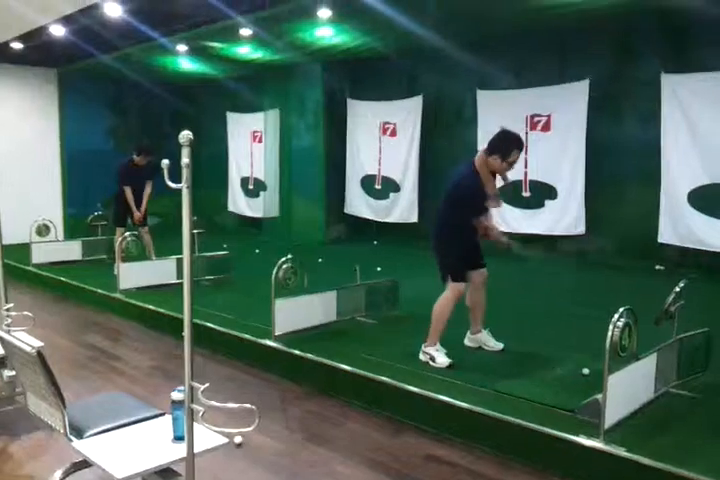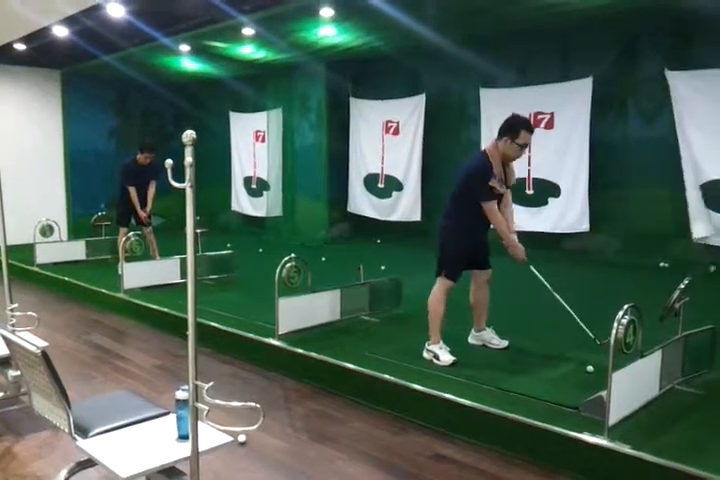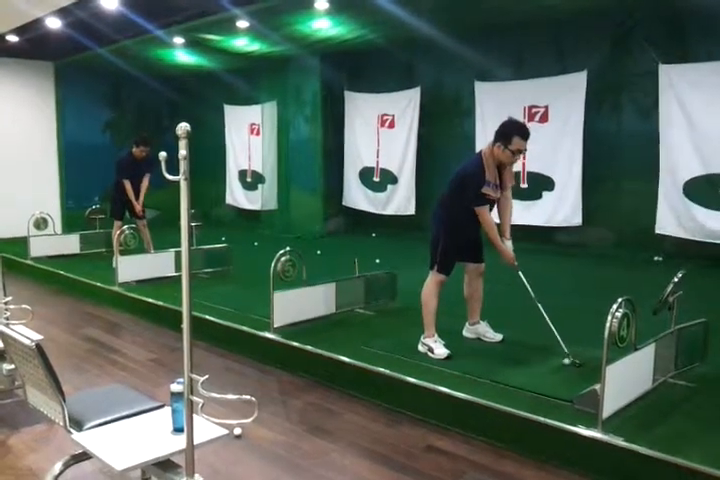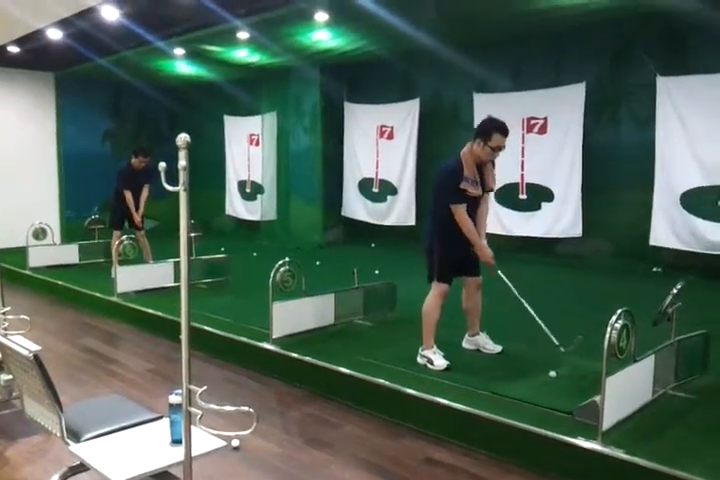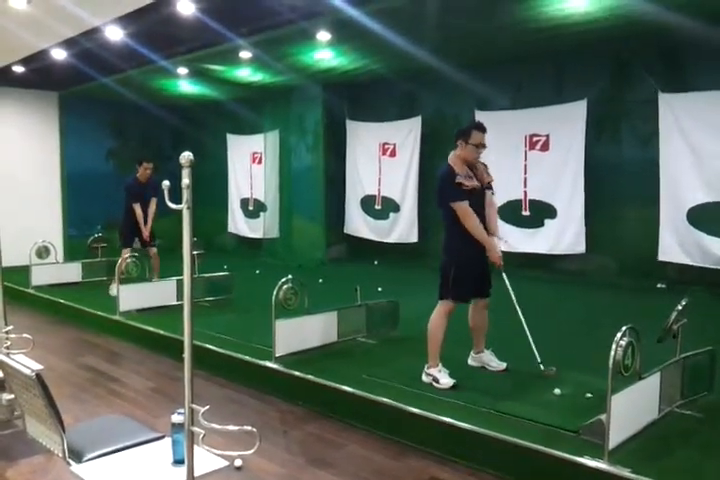
dt=1s
person 1, frame 1
left shoulder: (487, 168)
right shoulder: (469, 182)
left elbow: (484, 207)
right elbow: (483, 222)
left wrist: (493, 233)
right wrist: (499, 237)
left hip: (467, 233)
right hip: (448, 237)
left knee: (479, 277)
right knee: (456, 288)
left ankle: (476, 333)
right ankle: (430, 346)
person 1, frame 2
left shoulder: (504, 162)
right shoulder: (480, 167)
left elbow: (506, 199)
right elbow: (492, 212)
left wrist: (512, 234)
right wrist: (512, 245)
left hip: (477, 231)
right hip: (456, 231)
left knee: (483, 276)
right knee: (445, 283)
left ankle: (479, 331)
right ankle: (433, 344)
person 1, frame 3
left shoulder: (504, 163)
right shoulder: (474, 172)
left elbow: (505, 196)
right elbow: (484, 215)
left wrist: (507, 237)
right wrist: (502, 249)
left hip: (469, 225)
right hip: (448, 224)
left knee: (476, 269)
right knee: (438, 276)
left ankle: (474, 324)
right ankle: (428, 338)
person 1, frame 4
left shoulder: (487, 165)
right shoulder: (453, 171)
left elbow: (483, 201)
right elbow: (460, 215)
left wrist: (482, 239)
right wrist: (480, 247)
left hip: (465, 235)
right hip: (443, 235)
left knee: (474, 282)
right knee: (440, 288)
left ankle: (473, 336)
right ankle: (427, 349)
person 1, frame 5
left shoulder: (481, 171)
right shoulder: (448, 175)
left elbow: (488, 203)
right elbow: (466, 214)
left wrist: (494, 238)
right wrist: (489, 246)
left hip: (479, 249)
right hip: (458, 250)
left knee: (481, 300)
right knee: (447, 304)
left ankle: (479, 353)
right ankle: (432, 368)
person 2, frame 1
left shoulder: (150, 166)
right shoulder: (125, 167)
left elbow: (148, 186)
right elbow: (127, 190)
left wrist: (143, 207)
right wrist: (134, 212)
left hip: (139, 201)
right hip: (122, 201)
left knee: (144, 229)
right knee: (120, 231)
left ankle: (153, 258)
person 2, frame 2
left shoulder: (154, 166)
right shoulder: (128, 166)
left elbow: (152, 186)
right elbow: (132, 190)
left wrist: (148, 206)
right wrist: (139, 211)
left hip: (142, 202)
right hip: (126, 202)
left knee: (148, 230)
right knee: (123, 231)
left ankle: (157, 259)
person 2, frame 3
left shoulder: (147, 160)
right shoulder: (124, 161)
left elbow: (145, 180)
right elbow: (127, 184)
left wrist: (140, 200)
right wrist: (134, 204)
left hip: (137, 195)
right hip: (120, 195)
left knee: (142, 223)
right knee: (118, 224)
left ankle: (151, 252)
right ankle: (116, 256)
person 2, frame 4
left shoulder: (147, 171)
right shoulder: (124, 171)
left elbow: (145, 190)
right elbow: (127, 195)
left wrist: (140, 211)
right wrist: (134, 215)
left hip: (137, 205)
right hip: (120, 205)
left knee: (141, 234)
right knee: (117, 234)
left ankle: (150, 262)
right ankle: (115, 266)
person 2, frame 5
left shoulder: (153, 184)
right shoulder: (131, 185)
left elbow: (152, 205)
right elbow: (137, 208)
left wrist: (148, 226)
right wrist: (143, 229)
left hip: (146, 223)
right hip: (129, 223)
left knee: (154, 251)
right knee: (126, 253)
left ankle: (156, 281)
right ankle: (114, 284)
